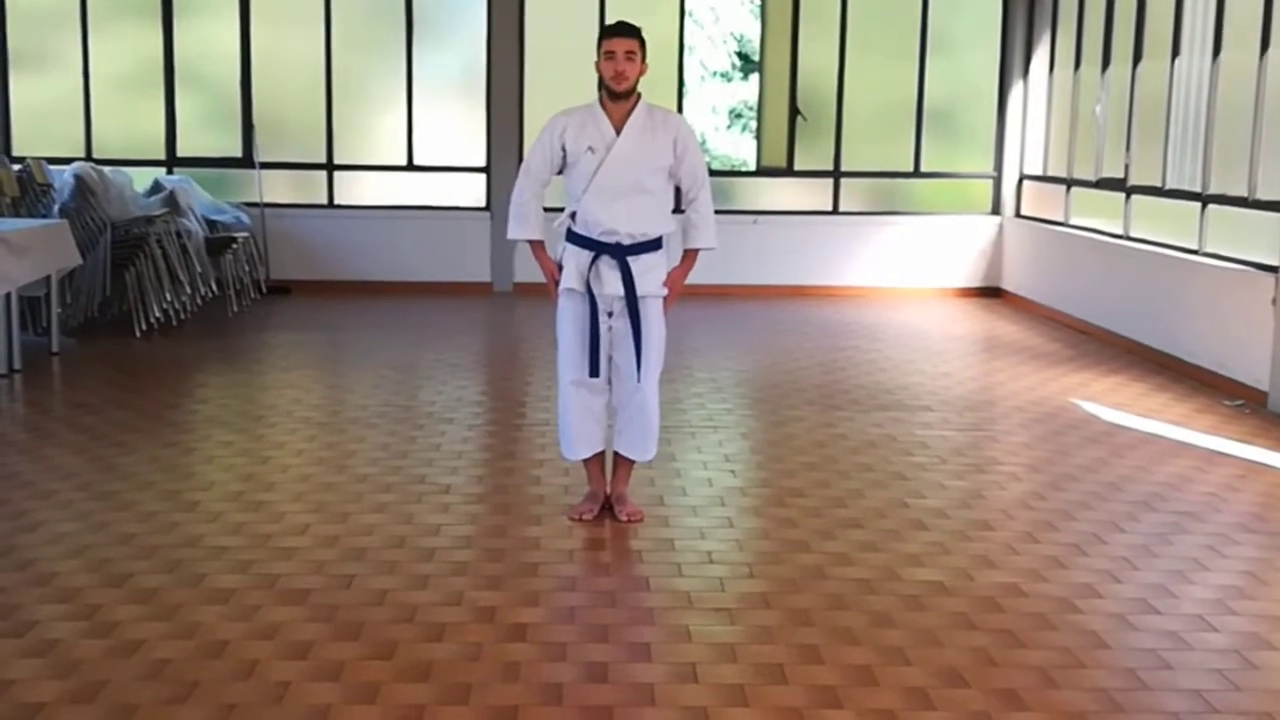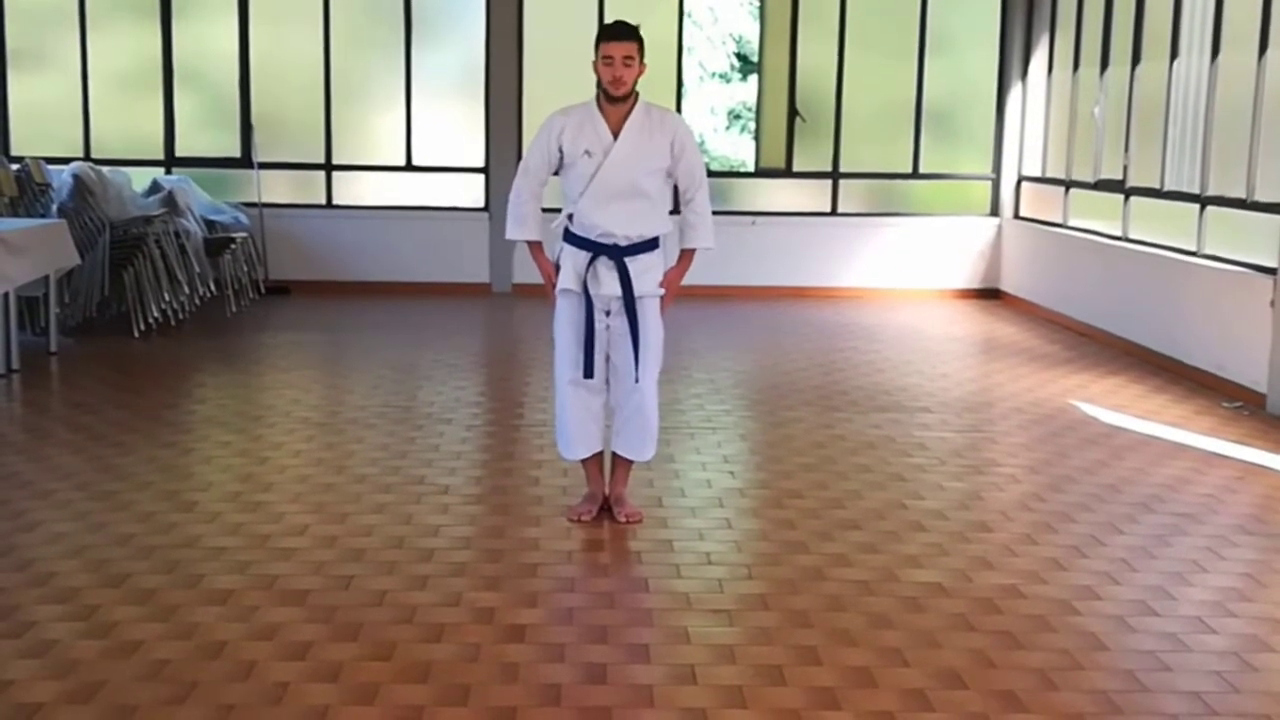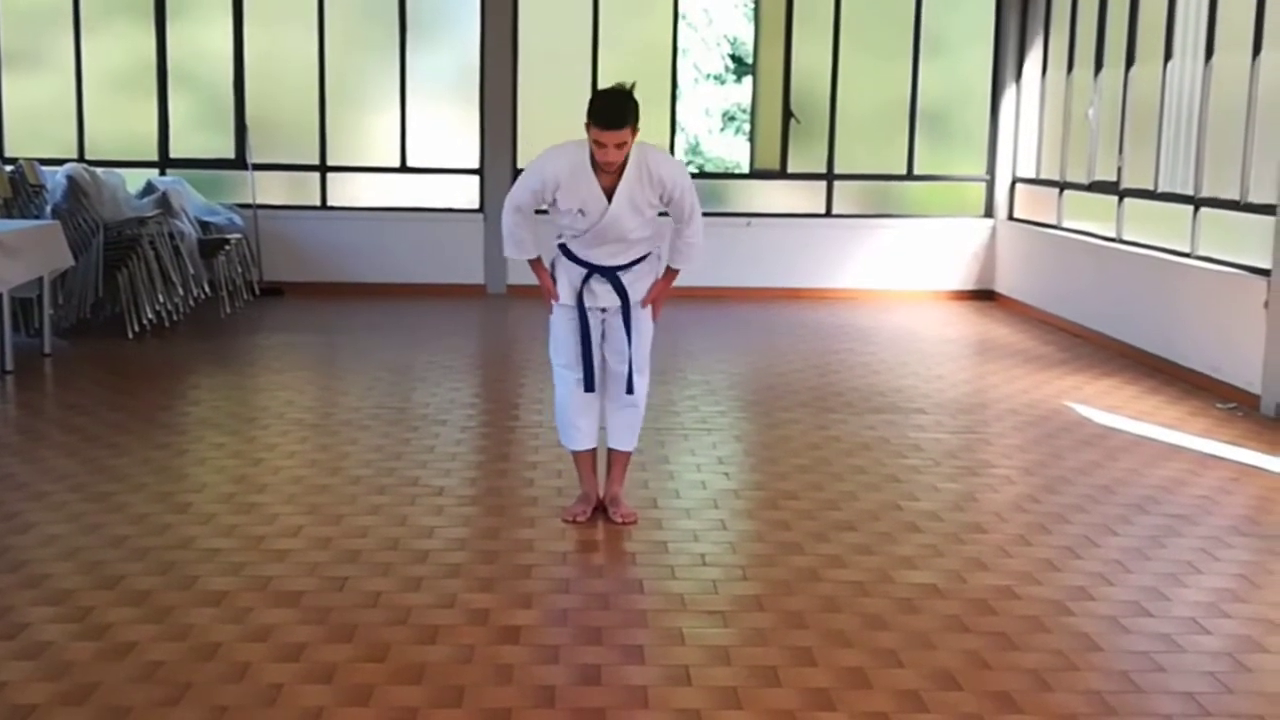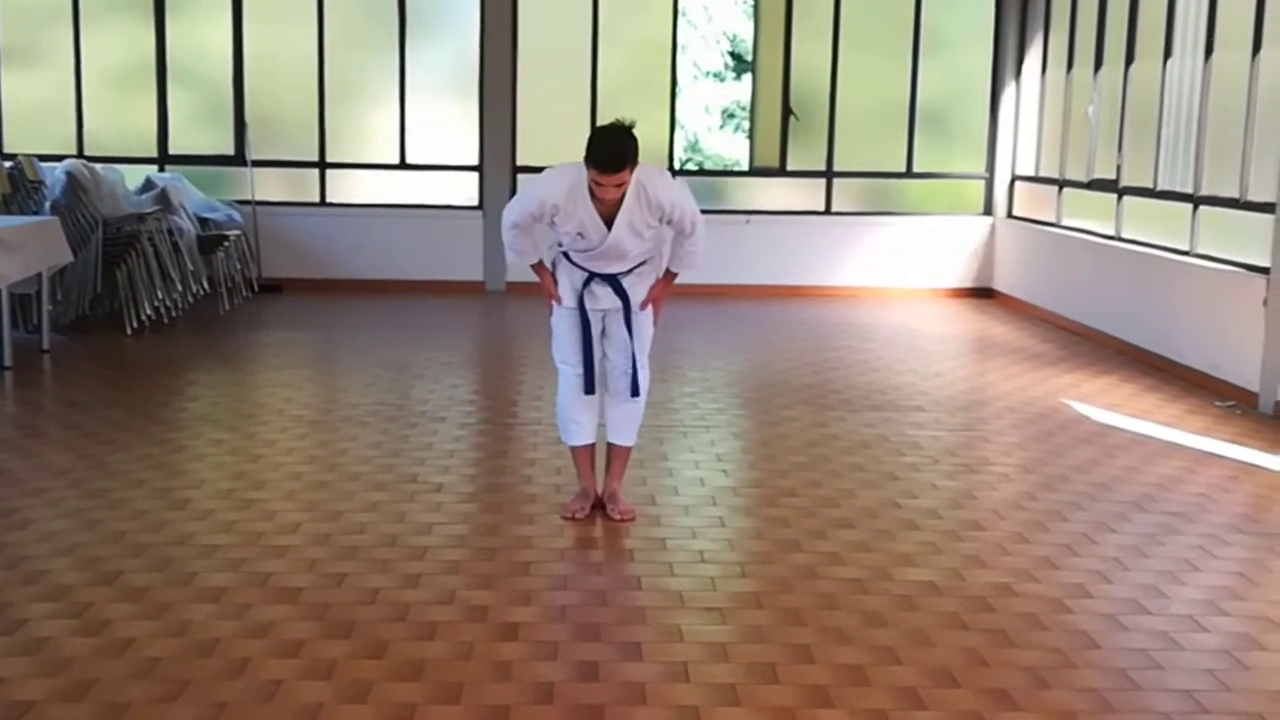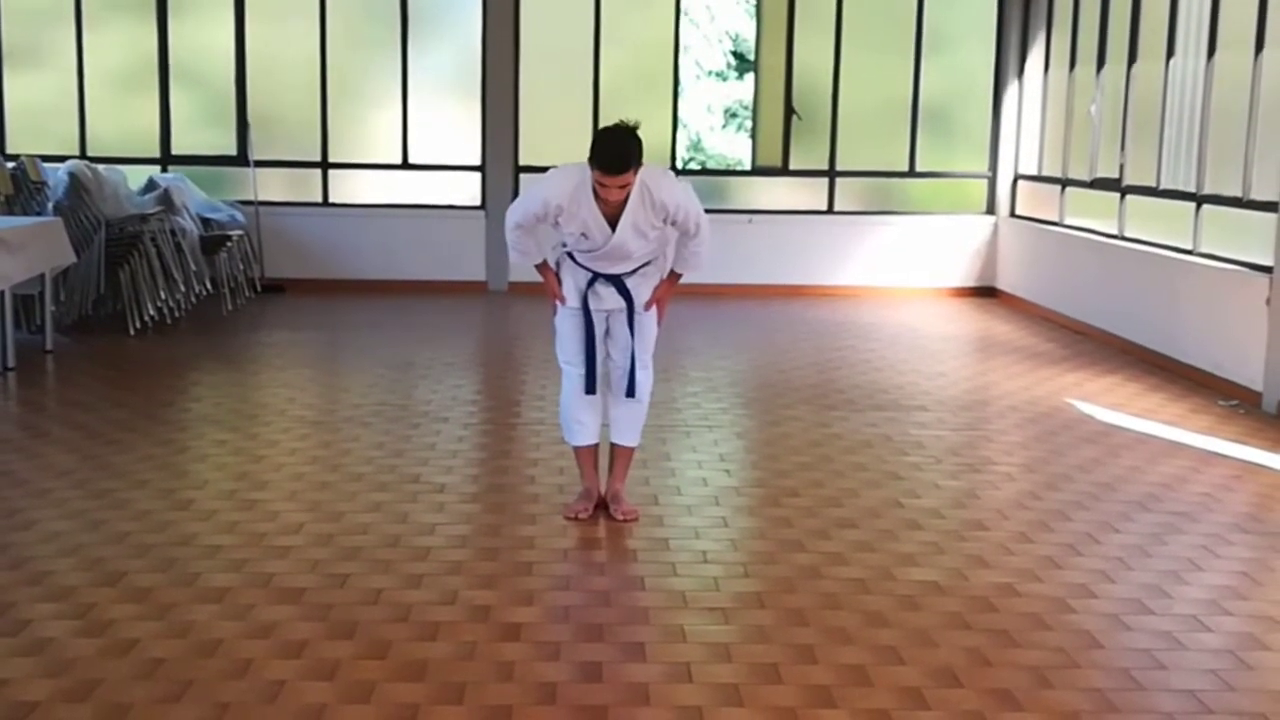
dt=0.4s
person 1, frame 1
left shoulder: (671, 128)
right shoulder: (566, 126)
left elbow: (698, 196)
right elbow: (528, 189)
left wrist: (685, 266)
right wrist: (543, 259)
left hip: (644, 268)
right hip: (582, 266)
left knee: (639, 380)
right knee: (581, 377)
left ankle: (621, 487)
right ankle: (595, 485)
person 1, frame 2
left shoulder: (670, 128)
right shoulder: (563, 124)
left elbow: (696, 197)
right elbow: (525, 189)
left wrist: (681, 267)
right wrist: (541, 260)
left hip: (642, 268)
right hip: (579, 266)
left knee: (637, 381)
right knee: (578, 378)
left ankle: (619, 488)
right ankle: (593, 487)
person 1, frame 3
left shoulder: (663, 170)
right shoulder: (555, 166)
left elbow: (690, 223)
right elbow: (515, 212)
left wrist: (667, 281)
right wrist: (541, 273)
left hip: (635, 280)
right hip: (574, 278)
left knee: (629, 380)
right knee: (574, 378)
left ankle: (615, 489)
right ankle: (587, 488)
person 1, frame 4
left shoulder: (662, 191)
right shoulder: (553, 189)
left elbow: (692, 230)
right elbow: (514, 222)
left wrist: (665, 282)
right wrist: (543, 275)
left hip: (635, 283)
right hip: (574, 281)
left knee: (628, 377)
right knee: (576, 376)
left ankle: (613, 487)
right ankle: (586, 486)
person 1, frame 5
left shoulder: (666, 192)
right shoulder: (557, 189)
left elbow: (695, 230)
right elbow: (517, 223)
left wrist: (670, 283)
right wrist: (547, 275)
left hip: (639, 284)
right hip: (578, 282)
left knee: (632, 378)
right knee: (579, 376)
left ankle: (616, 486)
right ankle: (589, 486)
